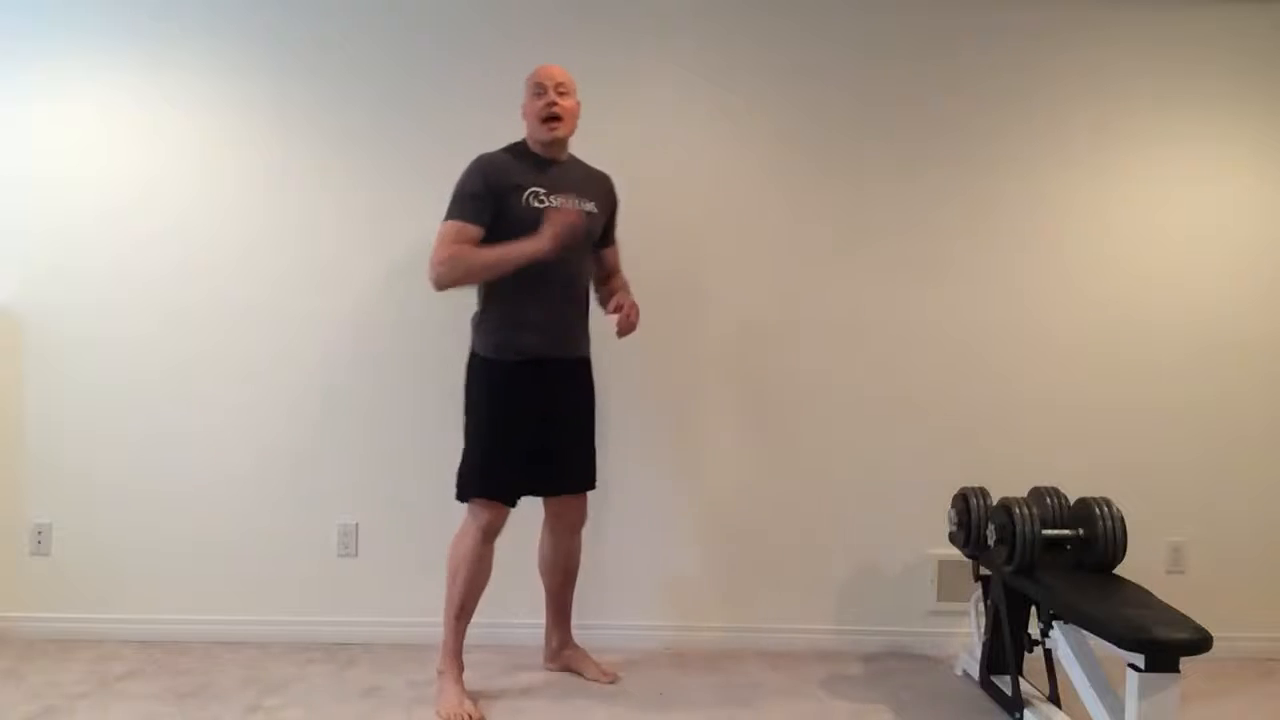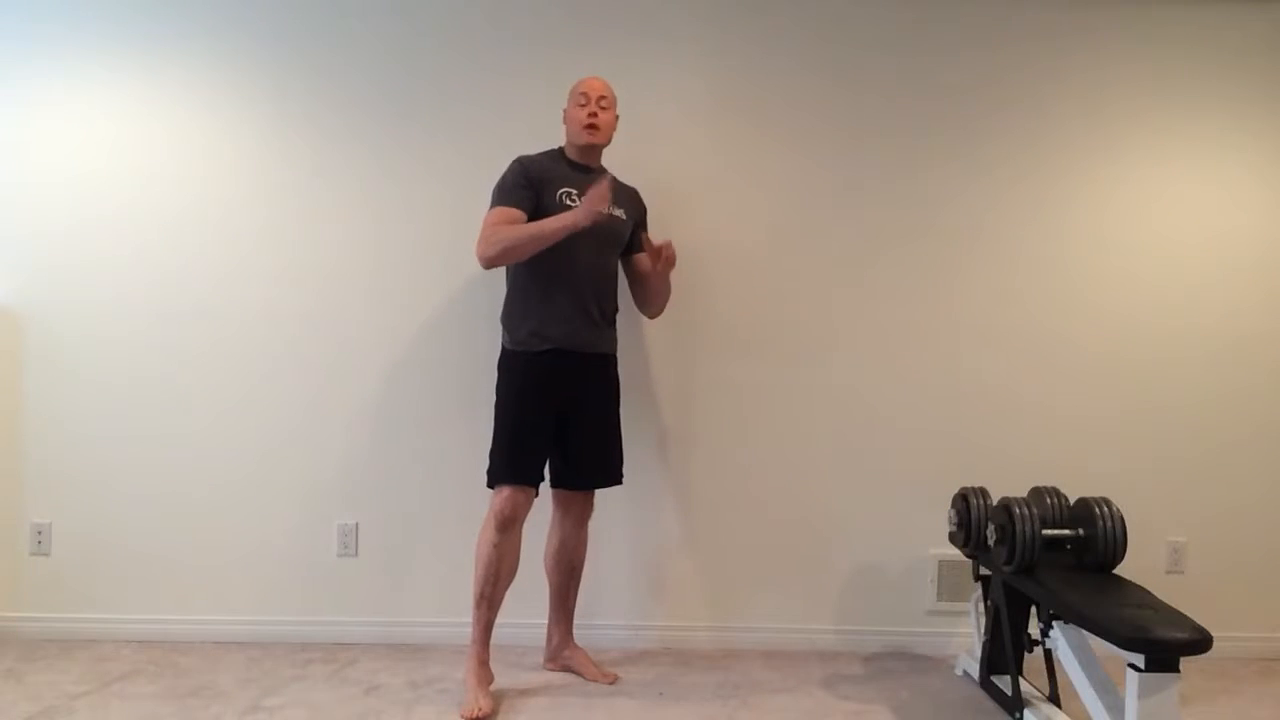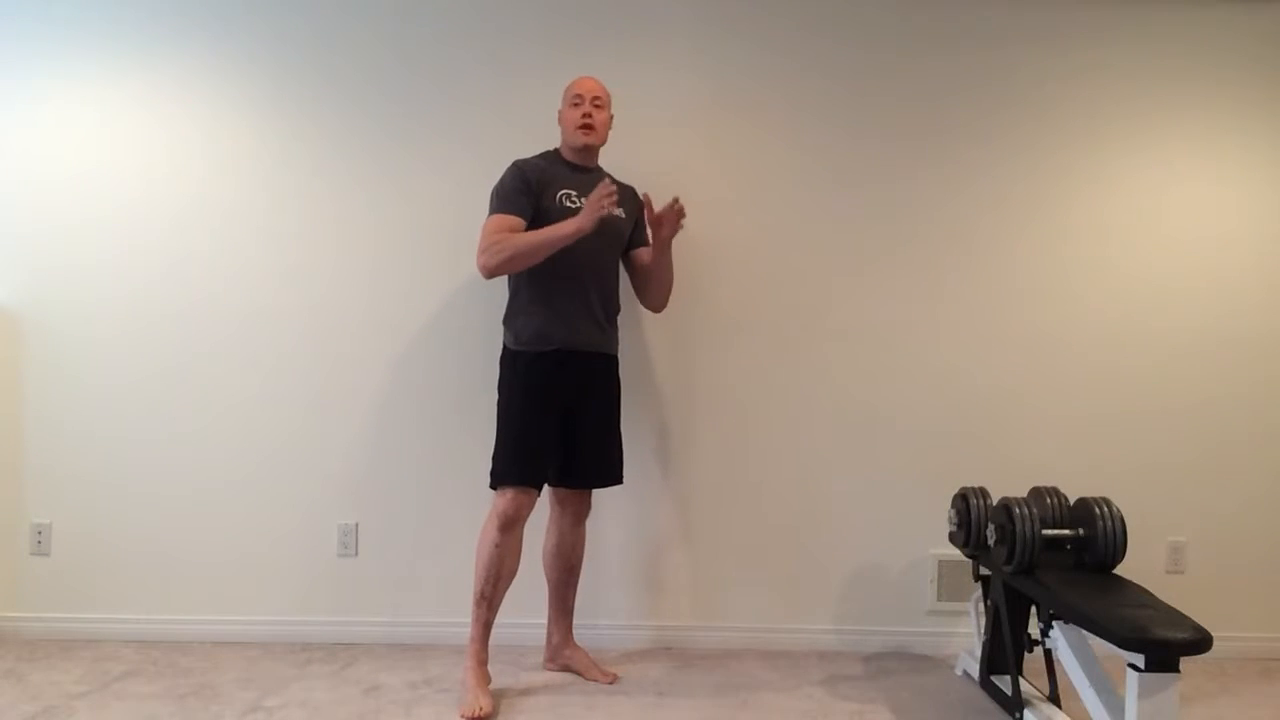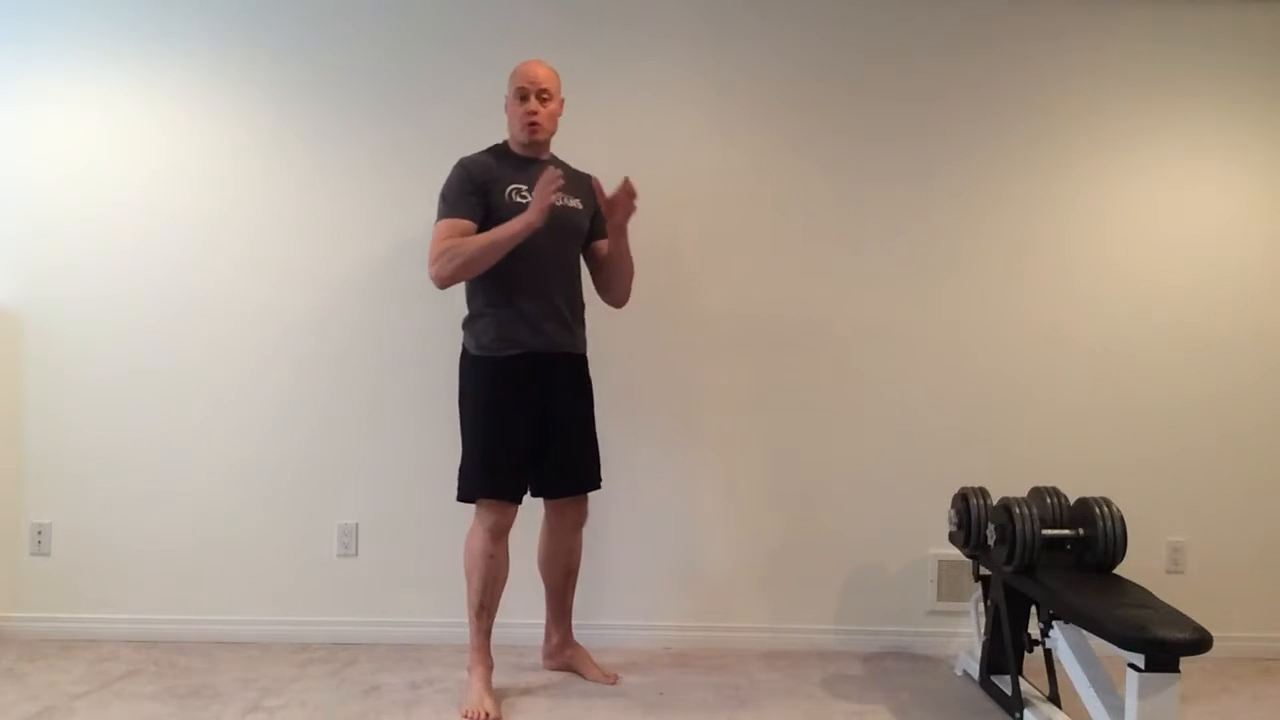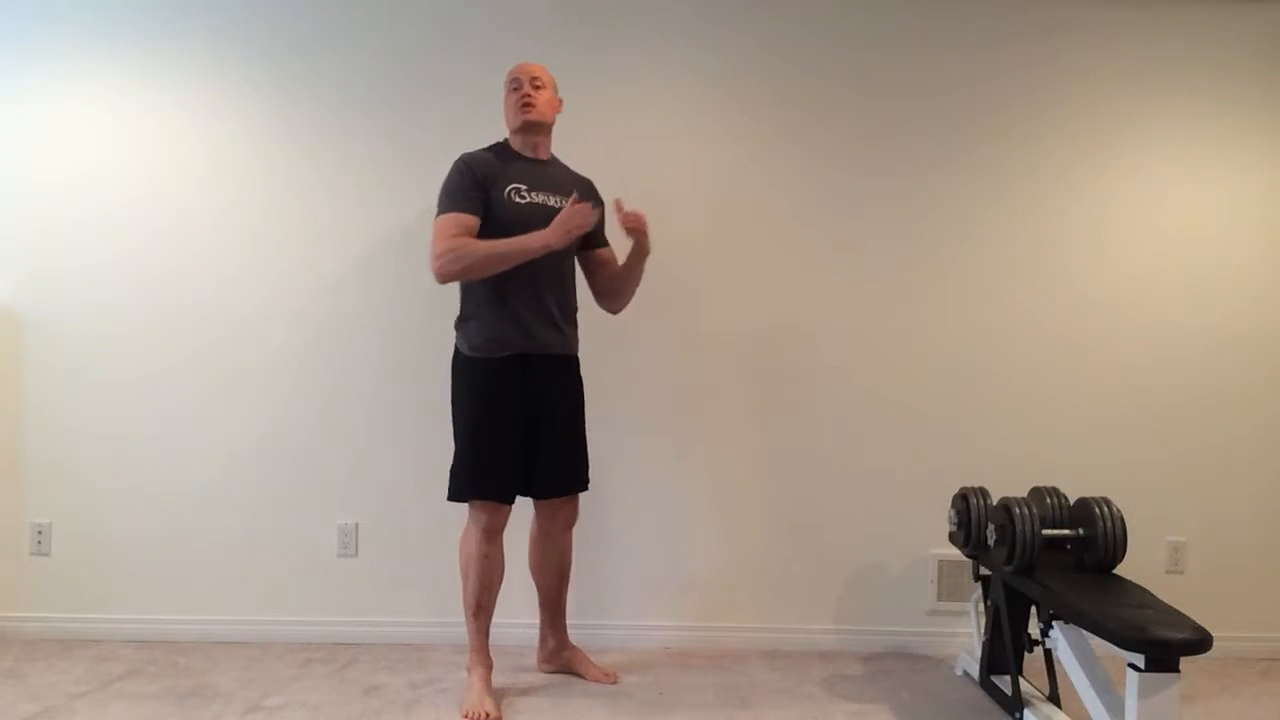
dt=1s
person 1, frame 1
left shoulder: (597, 186)
right shoulder: (491, 173)
left elbow: (607, 270)
right elbow: (441, 270)
left wrist: (624, 301)
right wrist: (534, 245)
left hip: (570, 369)
right hip: (502, 368)
left knee: (569, 511)
right knee: (486, 517)
left ankle: (559, 642)
person 1, frame 2
left shoulder: (627, 199)
right shoulder: (530, 172)
left elbow: (650, 306)
right elbow: (489, 249)
left wrist: (661, 269)
right wrist: (576, 217)
left hip: (595, 365)
right hip: (531, 359)
left knee: (576, 504)
right knee: (509, 503)
left ankle: (560, 643)
right ankle: (477, 661)
person 1, frame 3
left shoulder: (626, 199)
right shoulder: (527, 176)
left elbow: (655, 299)
right elbow: (489, 259)
left wrist: (662, 242)
right wrist: (579, 224)
left hip: (597, 364)
right hip: (534, 359)
left knee: (574, 502)
right knee: (511, 503)
left ankle: (559, 642)
right ankle: (476, 659)
person 1, frame 4
left shoulder: (581, 187)
right shoulder: (476, 172)
left elbow: (617, 294)
right elbow: (441, 268)
left wrist: (617, 230)
right wrist: (527, 220)
left hip: (566, 364)
right hip: (497, 363)
left knee: (569, 506)
right knee: (494, 515)
left ankle: (560, 641)
right ankle: (479, 666)
person 1, frame 5
left shoulder: (581, 188)
right shoulder: (475, 170)
left elbow: (611, 297)
right elbow: (443, 263)
left wrist: (639, 253)
right wrist: (545, 237)
left hip: (557, 365)
right hip: (490, 364)
left knee: (559, 508)
right knee: (487, 515)
left ankle: (555, 643)
right ankle: (479, 666)
